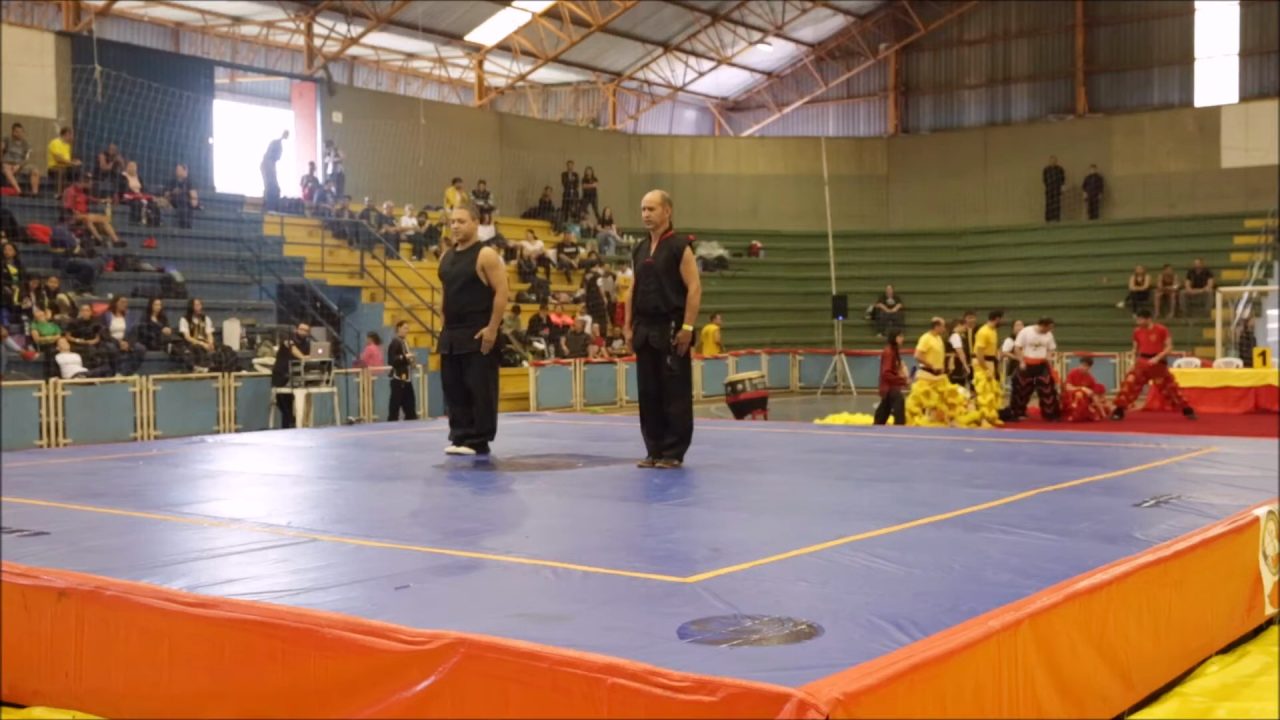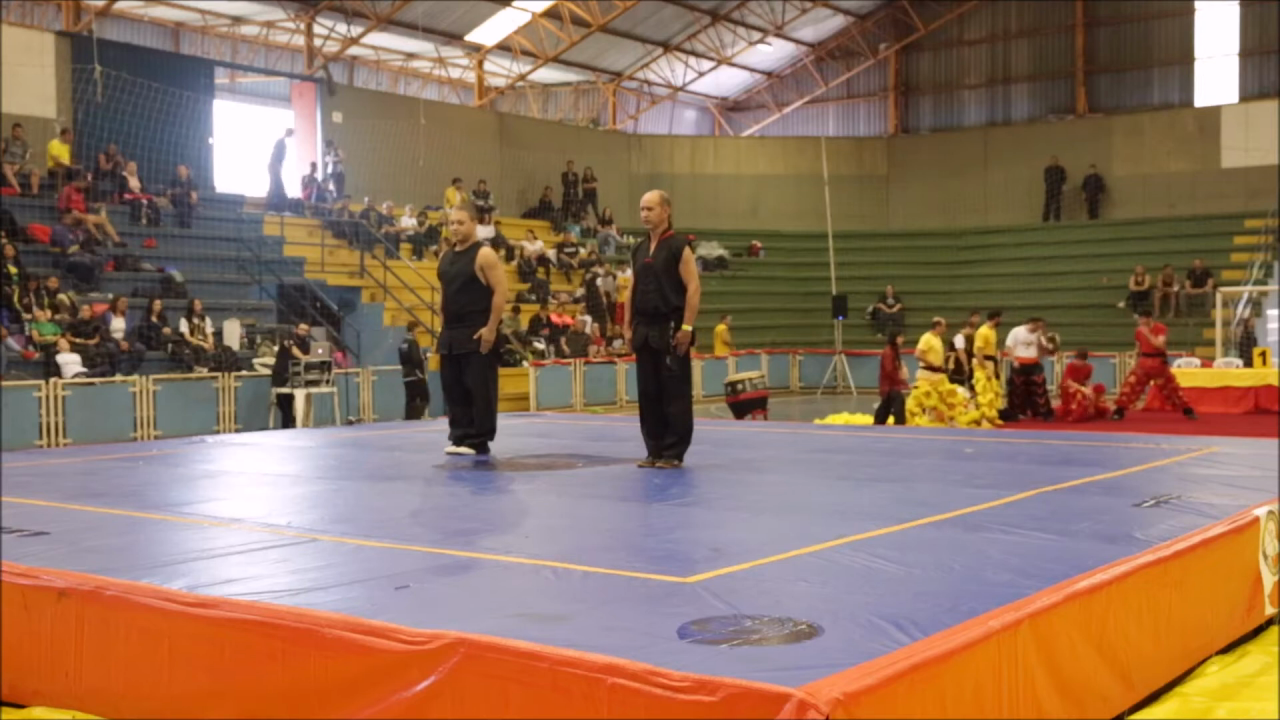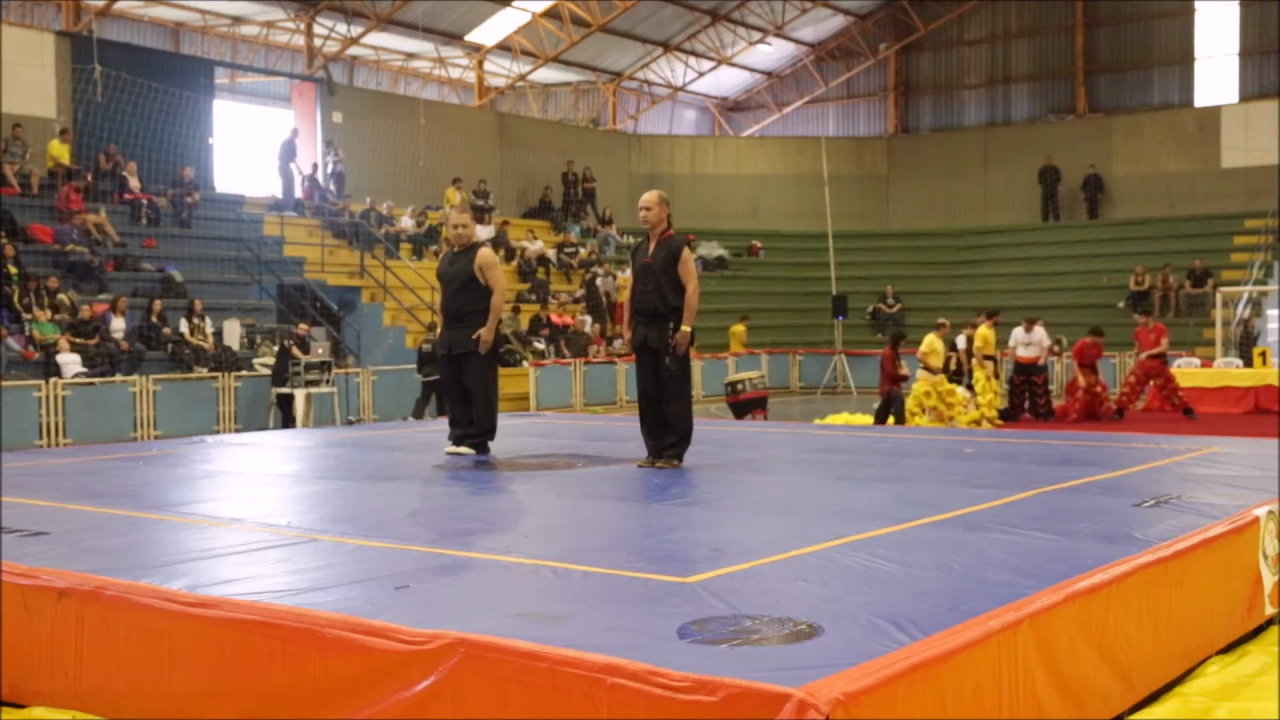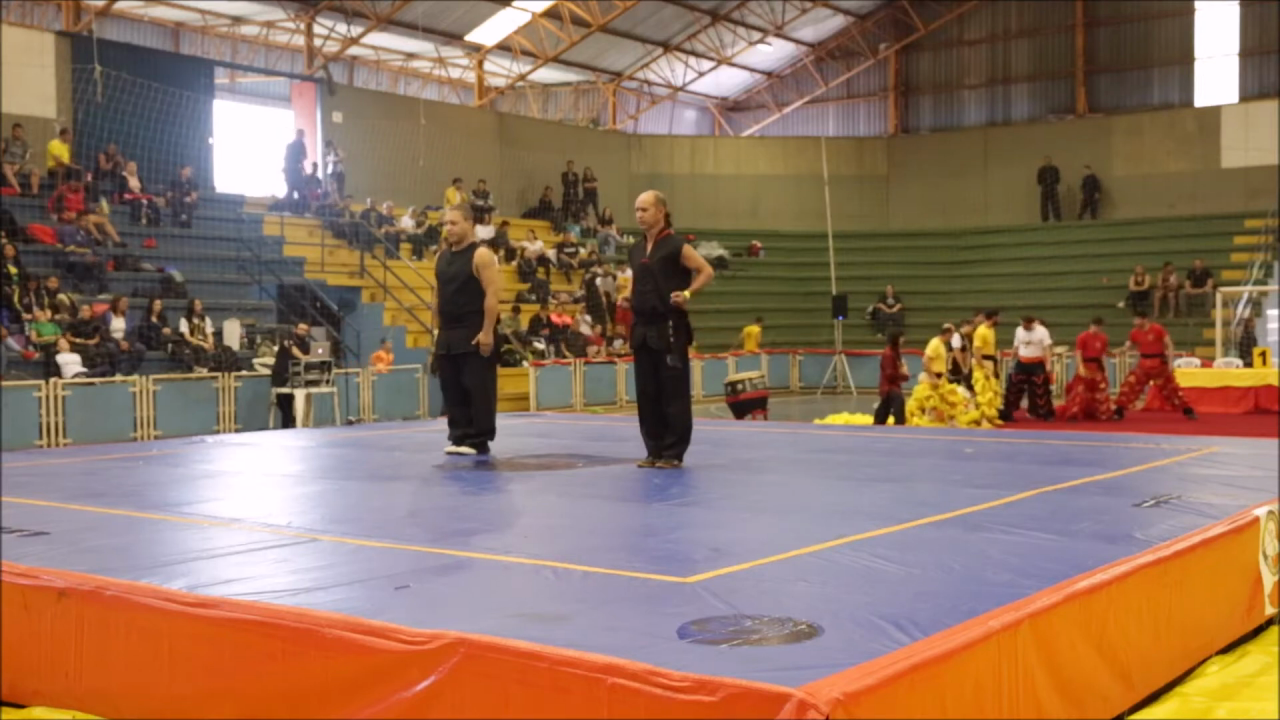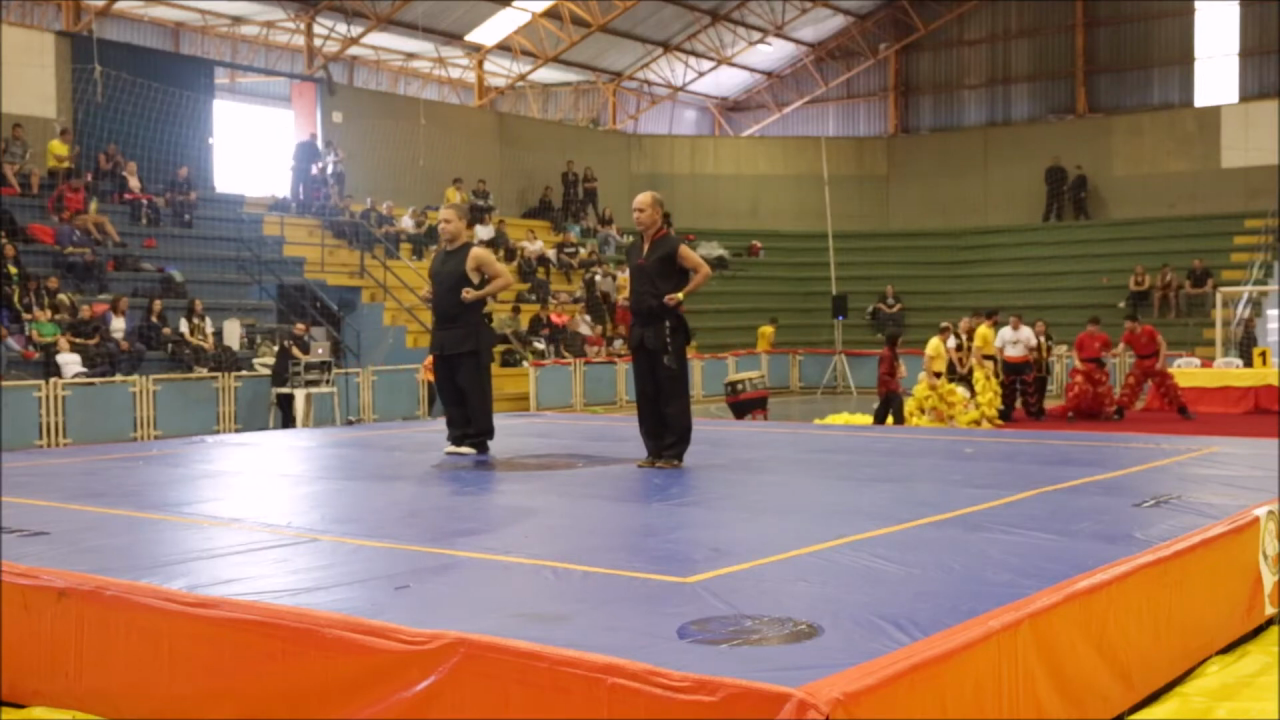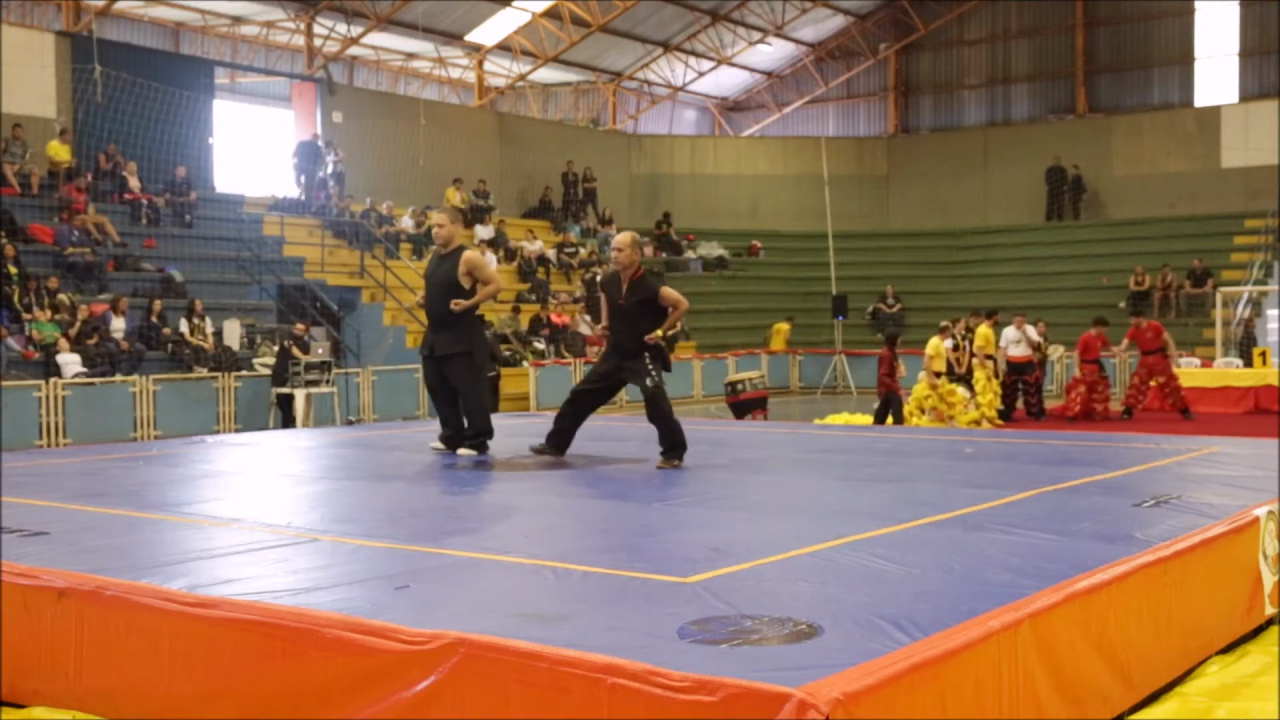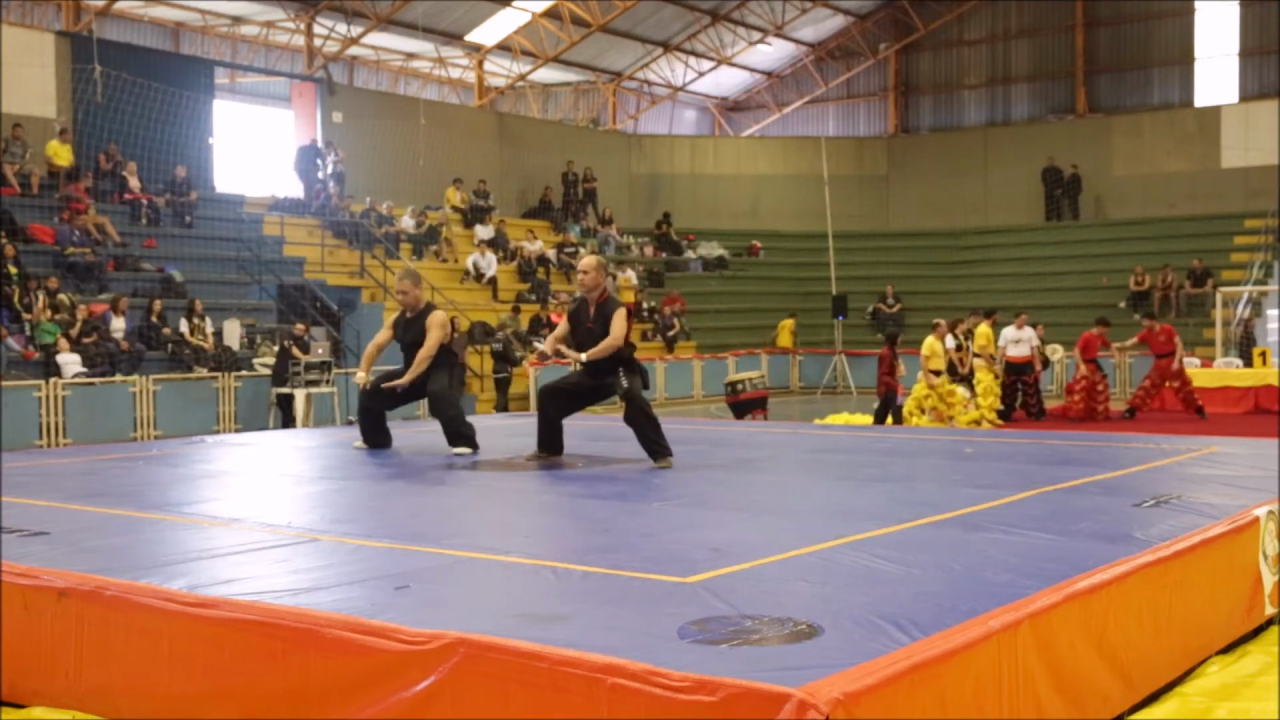
dt=0.5s
person 1, frame 1
left shoulder: (680, 247)
right shoulder: (640, 250)
left elbow: (694, 289)
left wrist: (687, 327)
right wrist: (628, 325)
left hip: (670, 328)
right hip: (645, 329)
left knee: (675, 393)
right knee: (648, 392)
left ankle: (673, 452)
right ankle: (654, 450)
person 1, frame 2
left shoulder: (679, 247)
right shoulder: (639, 250)
left elbow: (693, 289)
left wrist: (686, 327)
right wrist: (628, 325)
left hip: (670, 328)
right hip: (644, 329)
left knee: (674, 393)
right knee: (648, 392)
left ankle: (673, 453)
right ankle: (654, 450)
person 1, frame 3
left shoulder: (678, 247)
right shoulder: (638, 250)
left elbow: (692, 290)
left wrist: (685, 328)
right wrist: (627, 326)
left hip: (669, 328)
right hip: (643, 329)
left knee: (674, 393)
right knee: (647, 393)
left ankle: (673, 453)
right ankle: (655, 450)
person 1, frame 4
left shoulder: (676, 246)
right shoulder: (636, 250)
left elbow: (707, 272)
left wrist: (686, 294)
right wrist: (630, 298)
left hip: (668, 327)
right hip: (642, 328)
left knee: (674, 392)
right knee: (647, 392)
left ankle: (673, 452)
right ankle: (655, 450)
person 1, frame 5
left shoulder: (672, 246)
right shoulder: (633, 250)
left elbow: (704, 270)
left wrist: (680, 295)
right wrist: (629, 299)
left hip: (666, 327)
right hip: (640, 328)
left knee: (672, 392)
right knee: (646, 393)
left ankle: (673, 453)
right ankle: (654, 451)
person 1, frame 6
left shoulder: (650, 287)
right shoulder: (608, 282)
left elbow: (682, 305)
left wrist: (661, 331)
right wrist: (606, 323)
left hip: (644, 355)
right hip: (615, 353)
left knee: (655, 398)
right knee: (582, 394)
left ankle: (673, 453)
right ankle: (556, 443)
person 1, frame 7
left shoulder: (615, 308)
right shoulder: (576, 310)
left elbow: (616, 340)
right elbow: (556, 336)
left wrist: (583, 356)
right wrist: (548, 349)
left hip: (620, 370)
right hip: (591, 373)
left knee: (633, 399)
right knee: (548, 394)
left ankle: (661, 453)
right ankle: (549, 448)
person 2, frame 1
left shoulder: (486, 255)
right shoulder: (446, 257)
left elbow: (502, 292)
left wrist: (492, 328)
right wrist: (445, 326)
left hip: (478, 334)
right hip: (450, 334)
left knee: (481, 389)
right knee: (453, 389)
left ankle: (479, 441)
right ankle: (459, 437)
person 2, frame 2
left shoulder: (484, 255)
right shoulder: (445, 257)
left elbow: (501, 292)
left wrist: (491, 328)
right wrist: (445, 326)
left hip: (477, 334)
right hip: (450, 334)
left knee: (480, 389)
right knee: (453, 389)
left ankle: (478, 441)
right ankle: (459, 437)
person 2, frame 3
left shoulder: (484, 255)
right shoulder: (445, 258)
left elbow: (500, 292)
left wrist: (490, 328)
right wrist: (445, 326)
left hip: (476, 334)
right hip: (450, 334)
left knee: (480, 388)
right knee: (453, 389)
left ankle: (479, 440)
right ankle: (459, 437)
person 2, frame 4
left shoulder: (481, 255)
right shoulder: (443, 257)
left elbow: (494, 294)
left wrist: (487, 331)
right wrist: (439, 327)
left hip: (473, 334)
right hip: (448, 334)
left knee: (478, 388)
right knee: (452, 389)
left ankle: (479, 440)
right ankle: (459, 436)
person 2, frame 5
left shoulder: (476, 254)
right shoulder: (438, 257)
left elbow: (505, 278)
left wrist: (478, 294)
right wrist: (429, 295)
left hip: (469, 333)
right hip: (442, 333)
left knee: (474, 388)
right knee: (447, 389)
left ankle: (477, 440)
right ankle: (458, 437)
person 2, frame 6
left shoulder: (468, 258)
right shoulder: (433, 258)
left elbow: (494, 285)
left wrist: (469, 304)
right wrist: (424, 300)
left hip: (462, 335)
right hip: (435, 334)
left knee: (470, 388)
right knee: (438, 388)
left ankle: (478, 441)
right ankle: (451, 438)
person 2, frame 7
left shoulder: (436, 318)
right shoulder: (396, 319)
left elbow: (428, 352)
right elbow: (375, 346)
left wrist: (406, 380)
right wrist: (363, 372)
left hip: (441, 371)
right hip: (411, 372)
left knee: (438, 392)
right knee: (369, 392)
left ankle: (465, 441)
right ankle: (375, 439)
